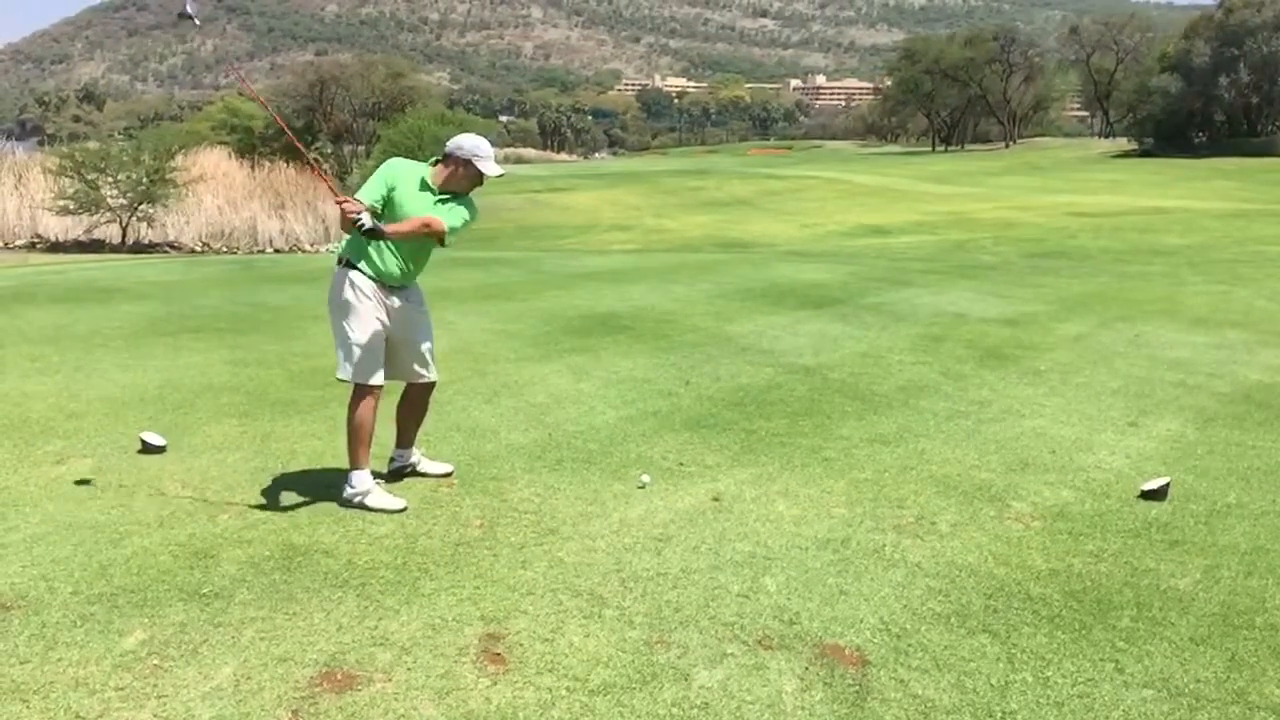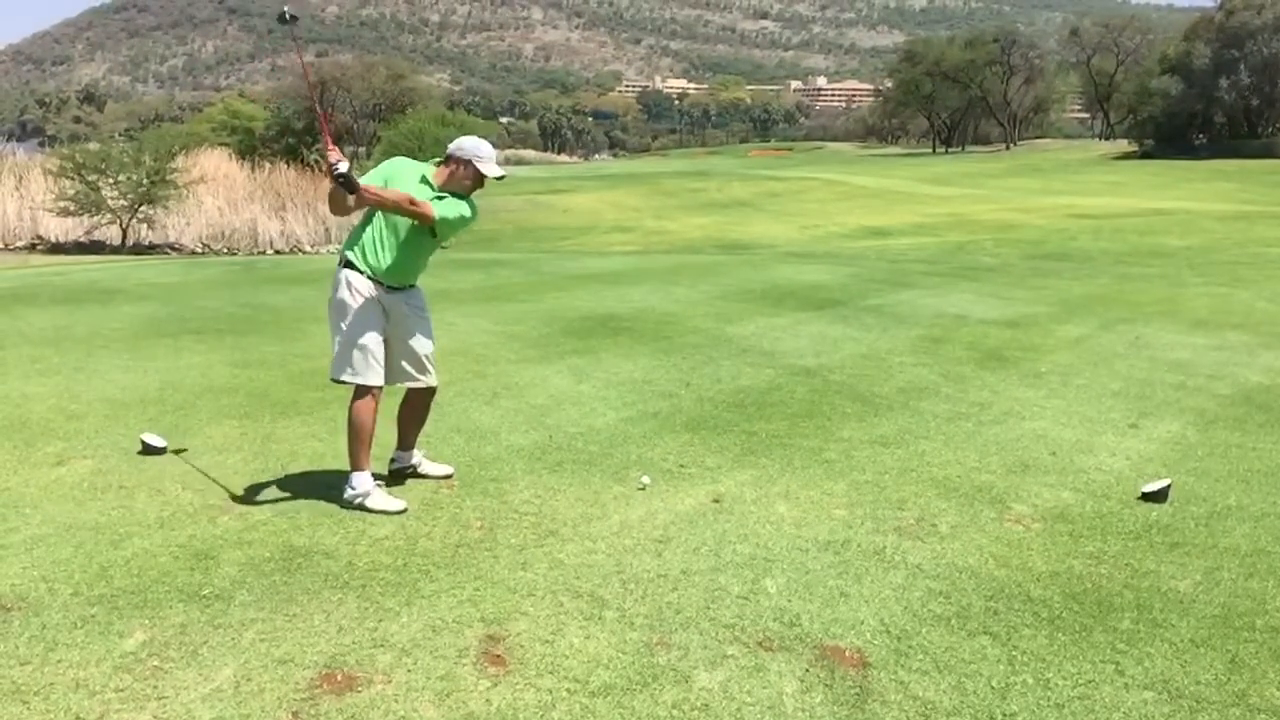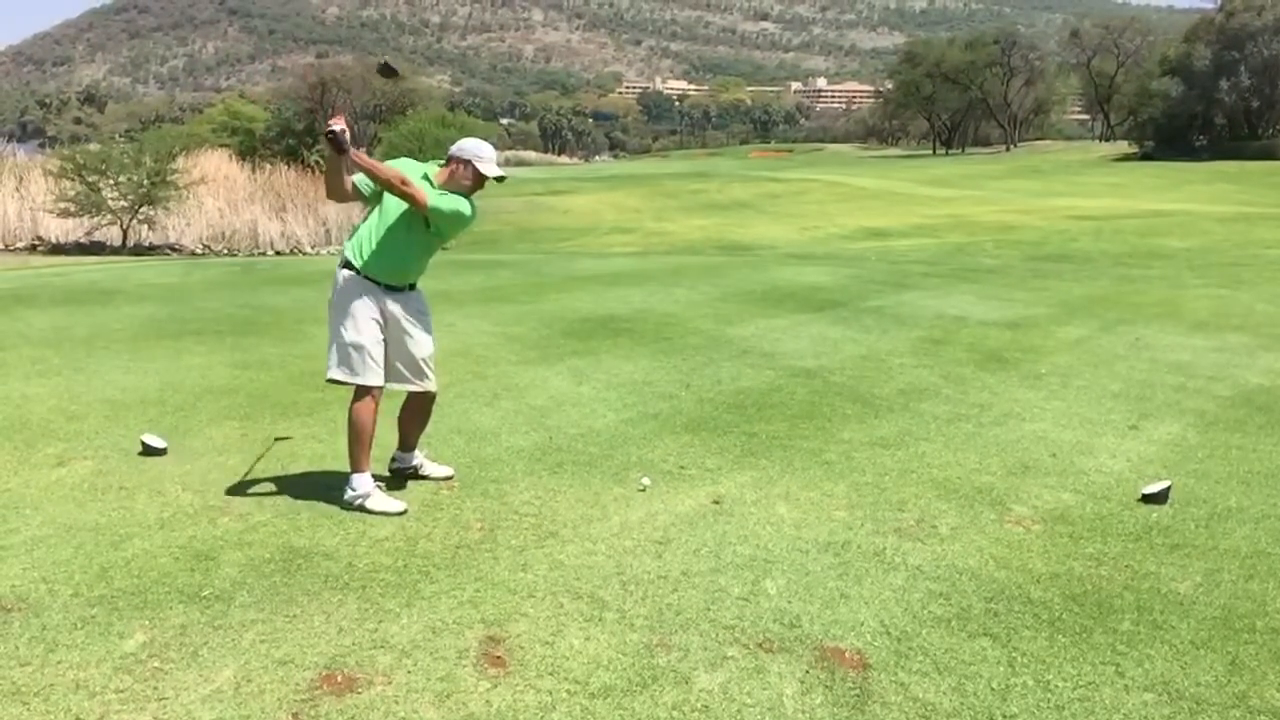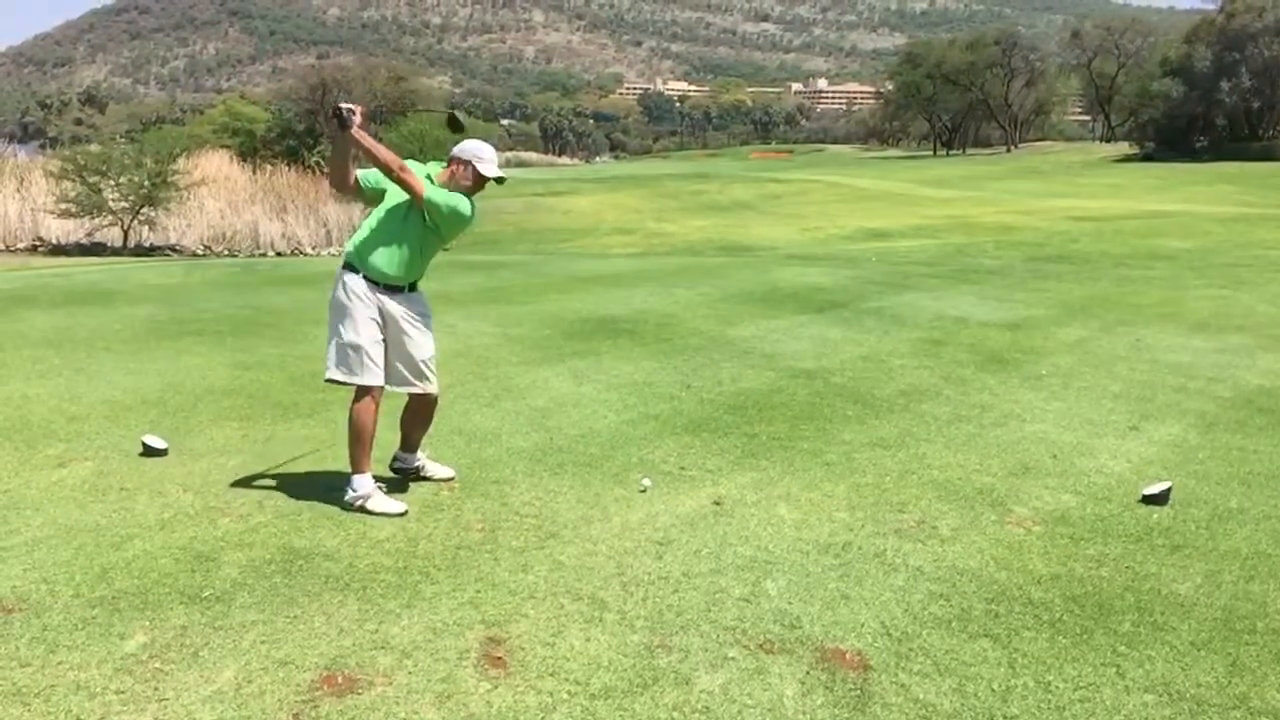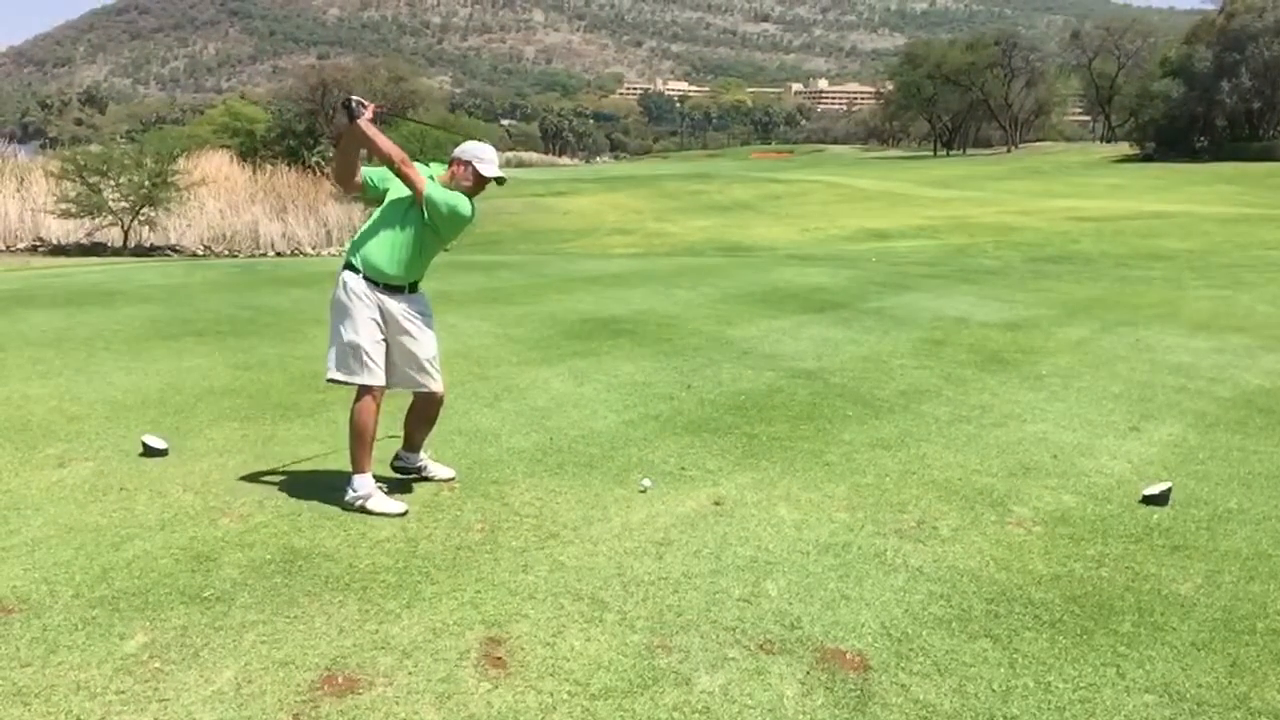
dt=0.5s
person 1, frame 1
left shoulder: (462, 207)
right shoulder: (397, 170)
left elbow: (425, 226)
right elbow: (350, 219)
left wrist: (380, 229)
right wrist: (353, 216)
left hip: (404, 290)
right hip: (360, 281)
left knee: (423, 378)
right knee: (368, 382)
left ankle: (404, 457)
right ankle: (358, 482)
person 1, frame 2
left shoulder: (462, 209)
right shoulder: (399, 167)
left elbow: (412, 206)
right elbow: (340, 207)
left wrist: (356, 185)
right wrist: (338, 179)
left hip: (404, 294)
right hip: (359, 283)
left knee: (425, 383)
right knee: (369, 385)
left ankle: (405, 458)
right ankle: (359, 484)
person 1, frame 3
left shoulder: (461, 209)
right shoulder: (405, 165)
left elbow: (403, 188)
right elbow: (338, 192)
left wrist: (350, 151)
right wrist: (335, 152)
left hip: (404, 296)
right hip: (359, 285)
left knee: (425, 388)
right knee: (369, 386)
left ankle: (406, 458)
right ankle: (359, 485)
person 1, frame 4
left shoulder: (461, 208)
right shoulder: (415, 169)
left elbow: (400, 174)
right elbow: (342, 183)
left wrist: (356, 132)
right wrist: (343, 137)
left hip: (404, 298)
right hip: (360, 287)
left knee: (426, 391)
right knee: (369, 387)
left ankle: (408, 458)
right ankle: (360, 486)
person 1, frame 5
left shoulder: (460, 208)
right shoulder: (417, 172)
left elbow: (401, 166)
right elbow: (347, 181)
left wrist: (364, 124)
right wrist: (351, 132)
left hip: (405, 299)
right hip: (361, 287)
left knee: (432, 391)
right knee: (371, 387)
left ankle: (410, 457)
right ankle: (360, 486)
